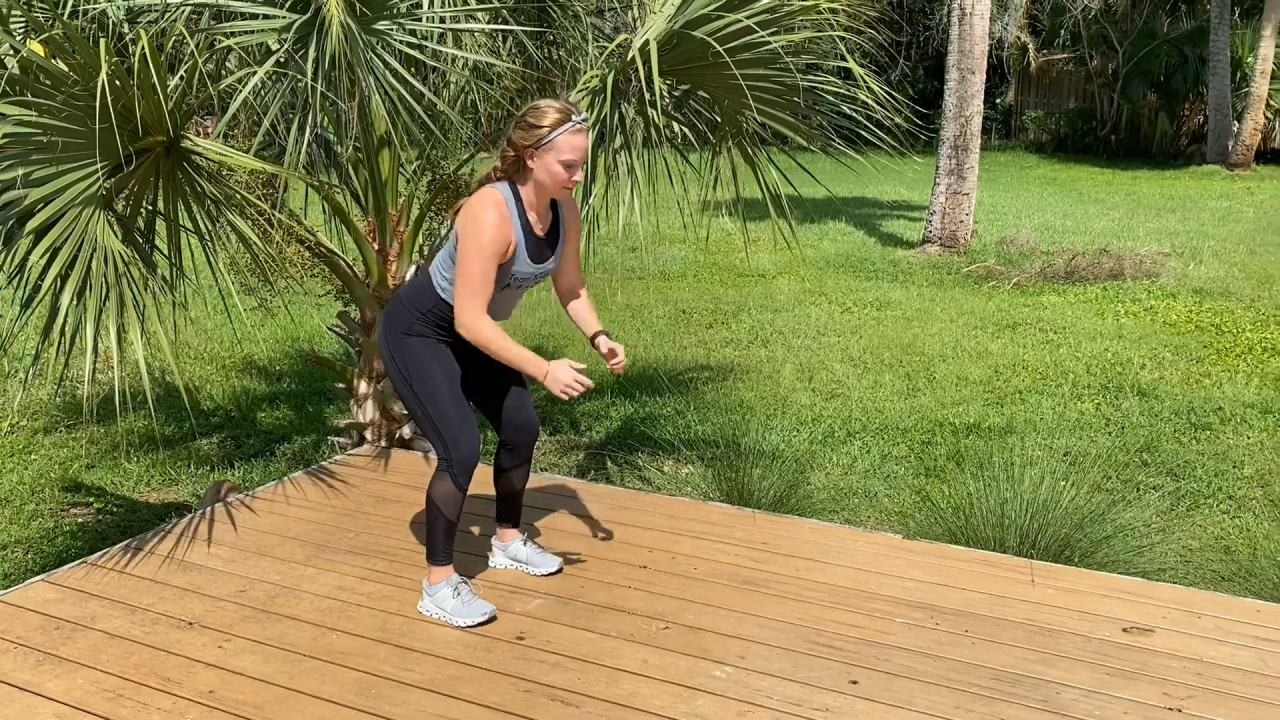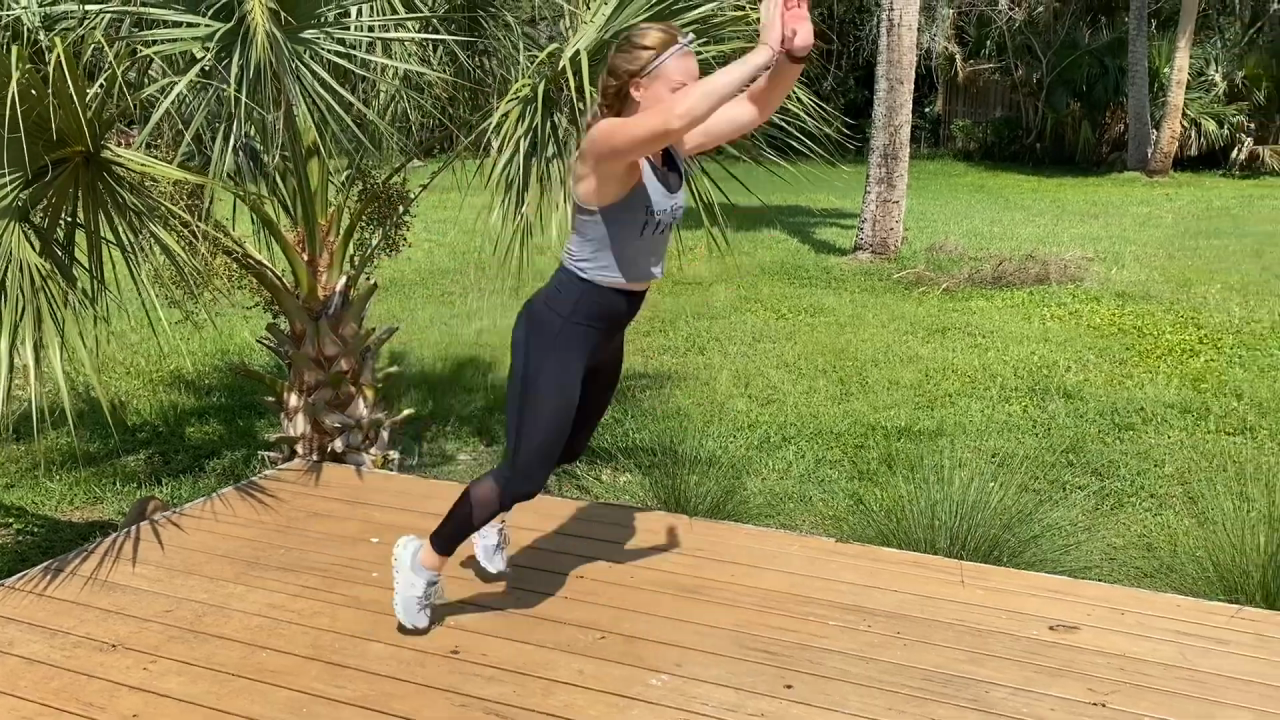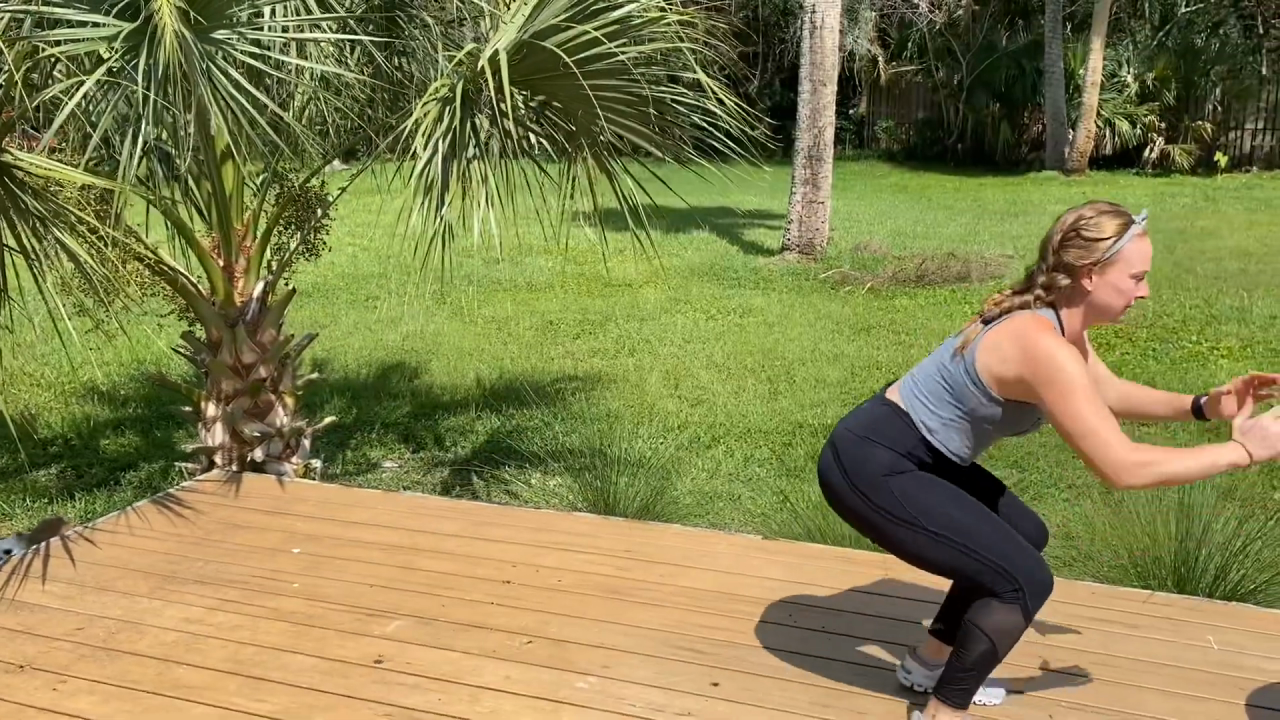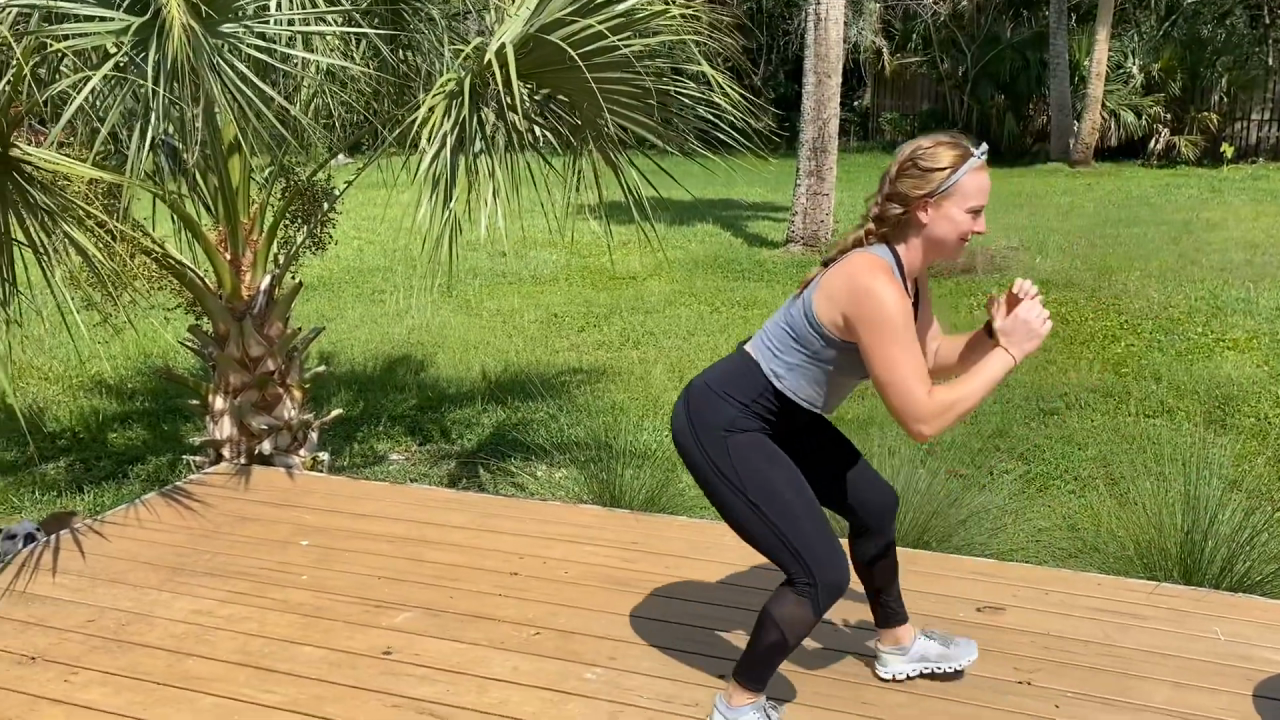
dt=1s
person 1, frame 1
left shoulder: (566, 213)
right shoulder: (492, 214)
left elbow: (569, 289)
right elbow: (470, 320)
left wrist: (598, 337)
right wrist: (544, 370)
left hip: (474, 322)
right hip: (417, 329)
left knee: (523, 428)
right knee: (462, 449)
left ankle: (508, 539)
right ankle: (438, 585)
person 1, frame 2
left shoulder: (665, 145)
right shoulder: (608, 144)
left elbow: (759, 108)
right elbow: (678, 116)
left wrist: (793, 55)
right wrist: (762, 52)
left hip: (602, 332)
right hip: (558, 332)
left knee: (559, 454)
right knee: (523, 471)
left ankle: (483, 521)
right ankle: (425, 556)
person 1, frame 3
left shoulder: (1053, 321)
right shoulder: (1043, 345)
left elbow: (1113, 395)
right elbow: (1123, 469)
left wrist: (1207, 407)
left hip: (911, 453)
right hip: (869, 468)
left knee: (1023, 541)
right knee: (1025, 579)
left ankle: (929, 661)
person 1, frame 4
left shoulder: (904, 266)
right shoulder: (874, 284)
left elbow: (935, 362)
right elbow: (923, 418)
left wrist: (993, 332)
right wrist: (1011, 352)
left hip: (776, 411)
right hip: (722, 423)
left knee: (875, 509)
right knee: (823, 574)
left ankle: (898, 641)
